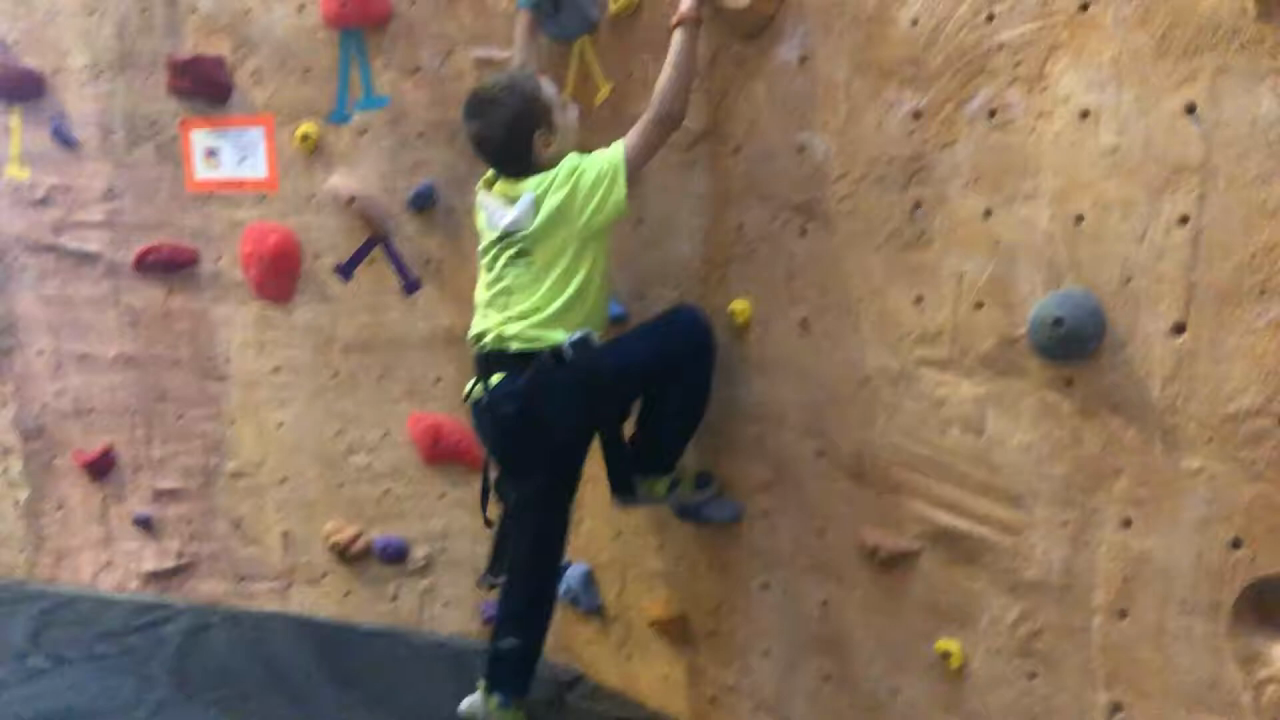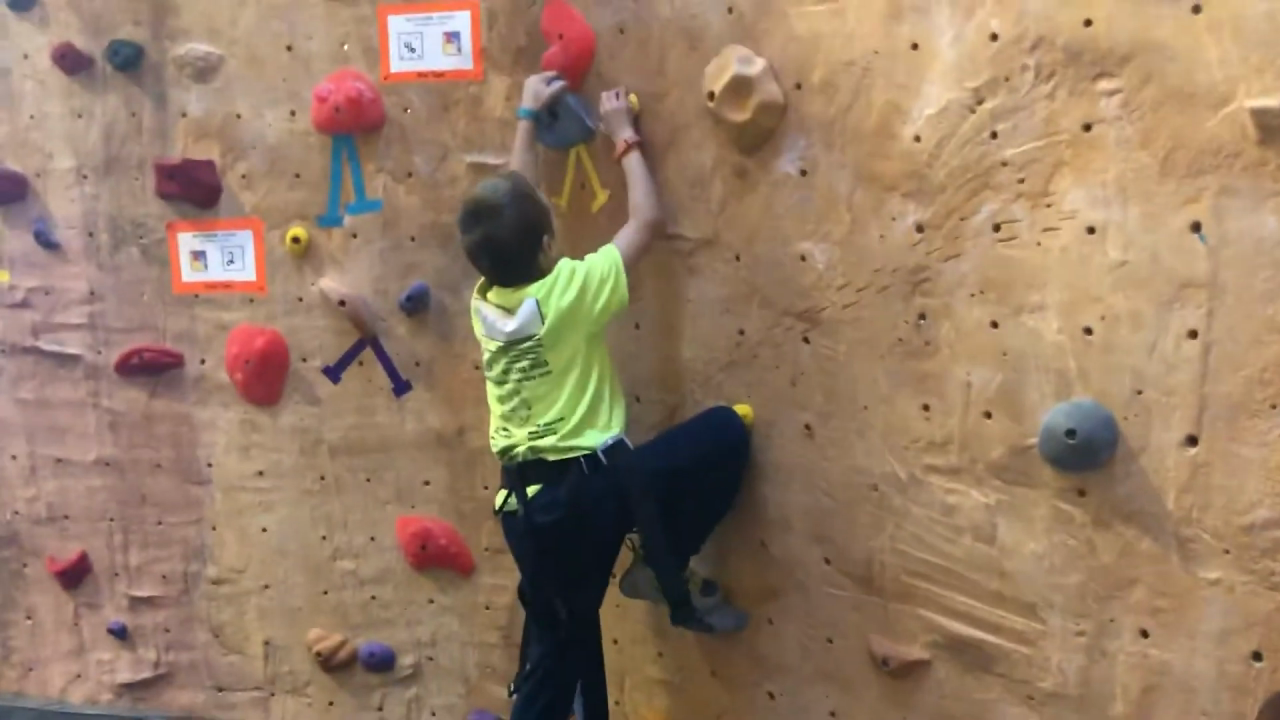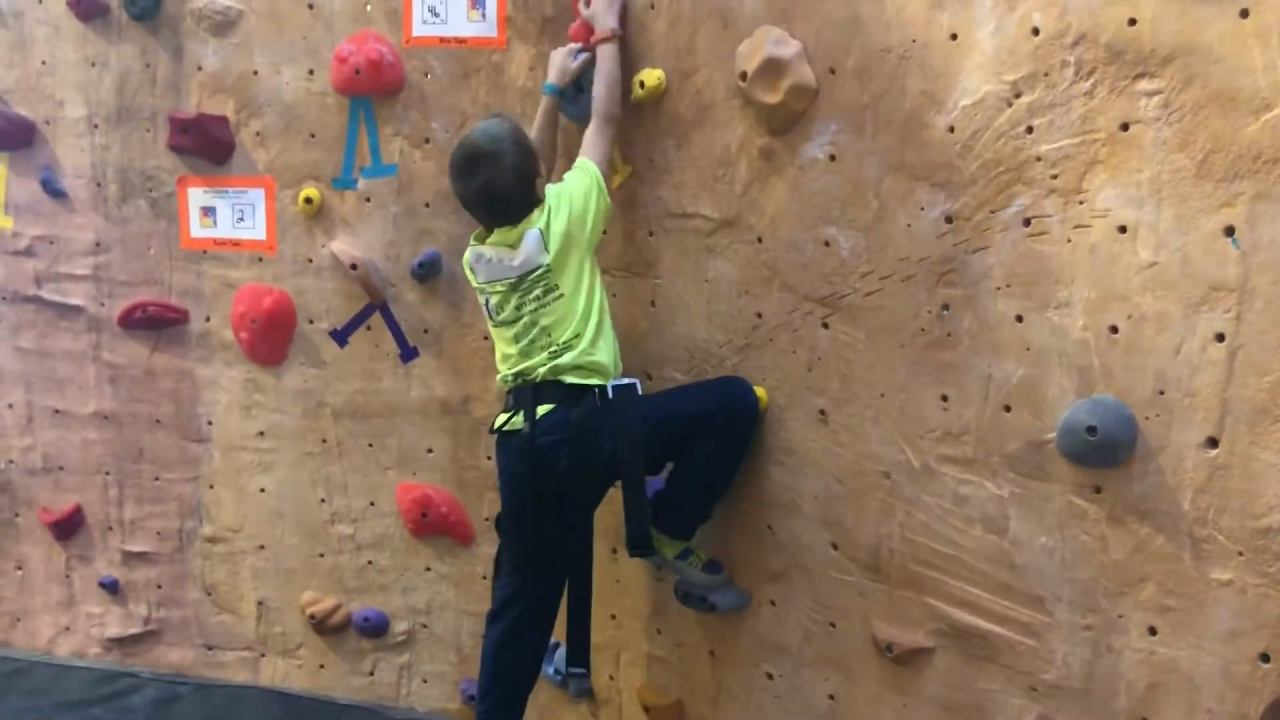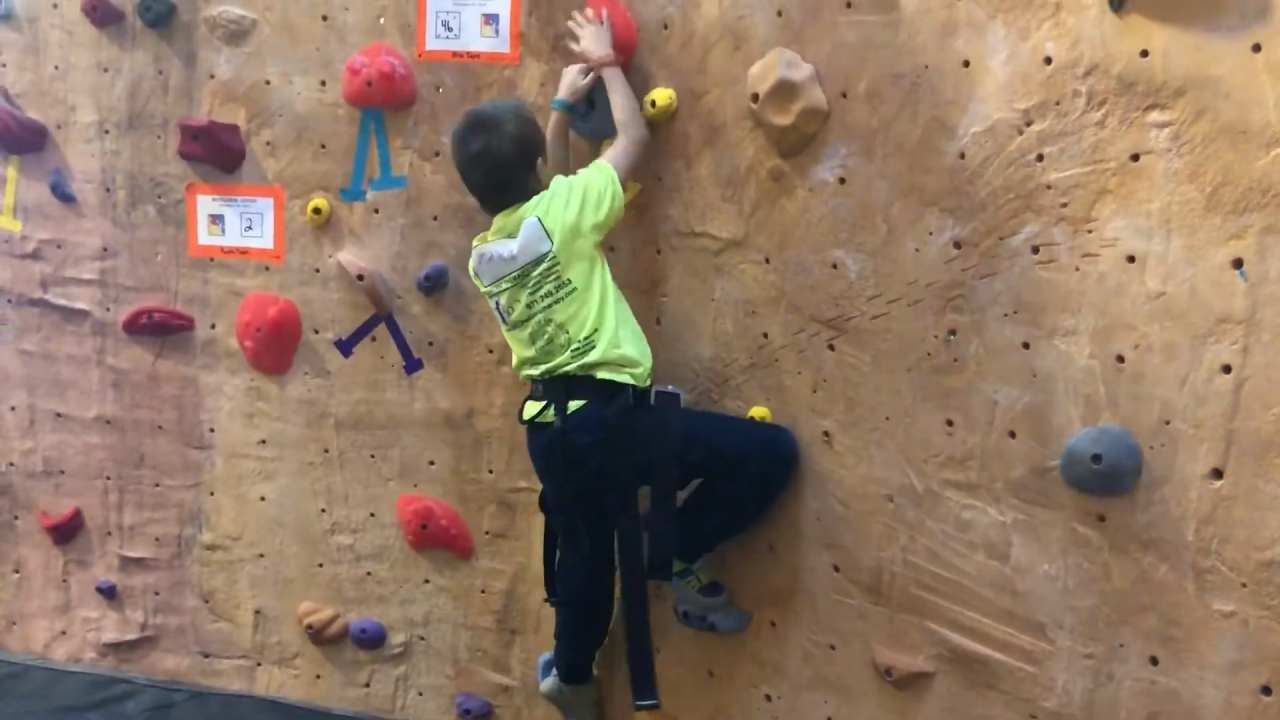
dt=0.7s
person 1, frame 1
left shoulder: (494, 186)
right shoulder: (574, 184)
left elbow: (520, 95)
right elbow: (665, 115)
left hip: (499, 395)
right hip: (552, 387)
left knee: (533, 542)
right knee: (688, 332)
right ankle: (650, 472)
person 1, frame 2
left shoulder: (484, 301)
right shoulder: (570, 290)
left elbow: (509, 209)
right elbow: (647, 219)
left wrist: (527, 118)
right wrist: (623, 134)
left hip: (526, 504)
right hip: (589, 489)
left knee: (554, 647)
right knee: (724, 432)
right ankle: (661, 569)
person 1, frame 3
left shoulder: (477, 256)
right shoulder: (564, 216)
left elbow: (520, 188)
right elbow: (607, 118)
left wrist: (551, 89)
left hip: (524, 436)
right hip: (590, 421)
left knee: (524, 592)
right knee: (734, 402)
right ankle: (667, 534)
person 1, frame 4
left shoulder: (484, 254)
right shoulder: (563, 210)
right elbow: (634, 137)
left wrist: (561, 106)
right wrist: (604, 59)
left hip: (550, 429)
right hip: (610, 416)
left knee: (583, 554)
right knee: (772, 451)
right ankle: (675, 556)
